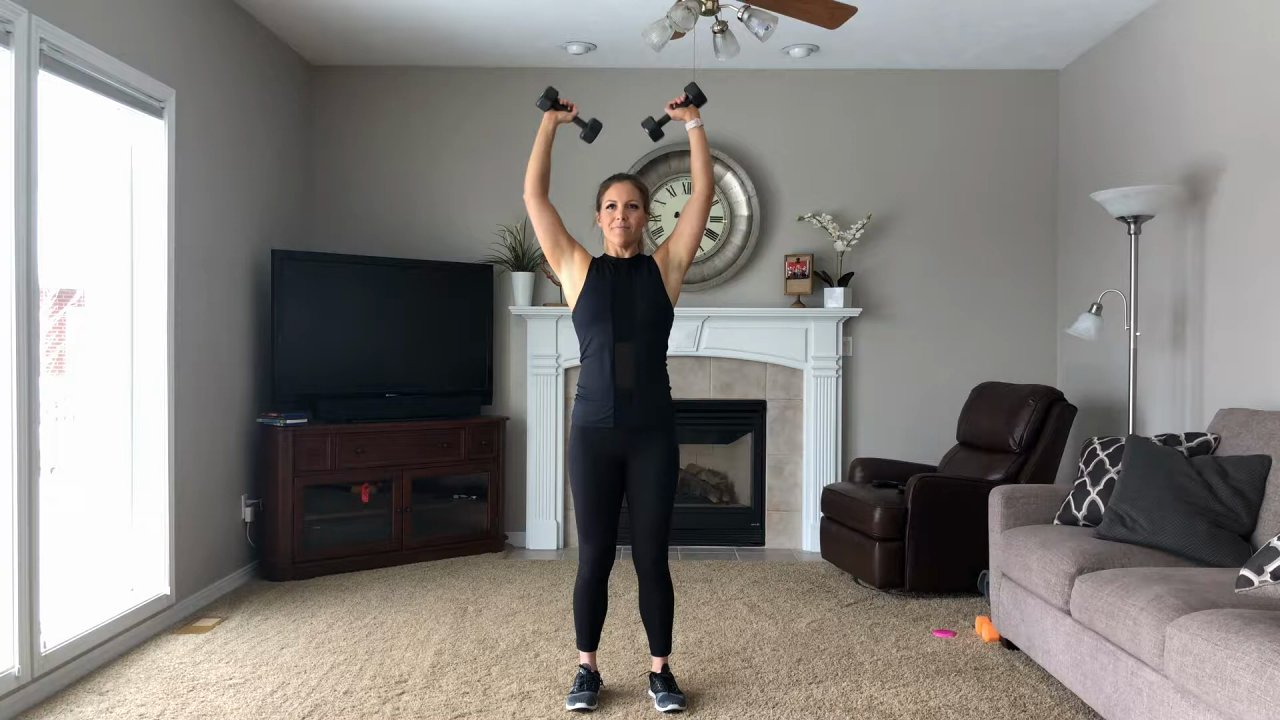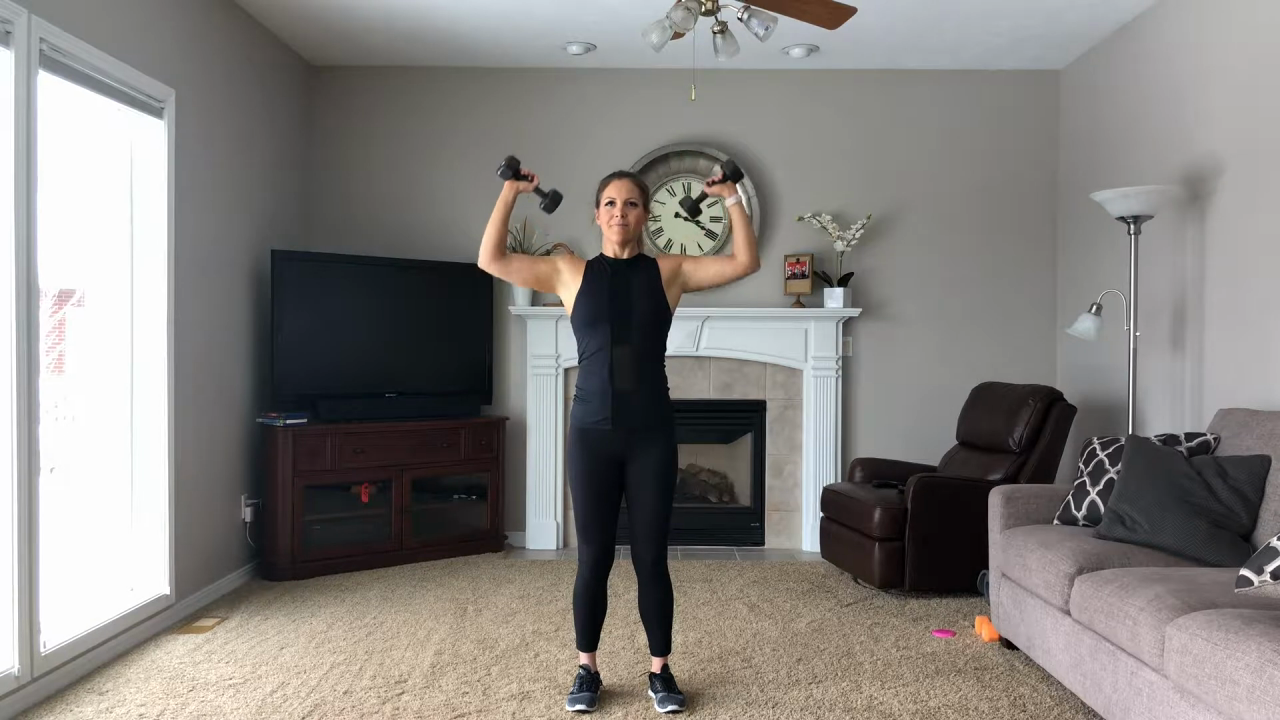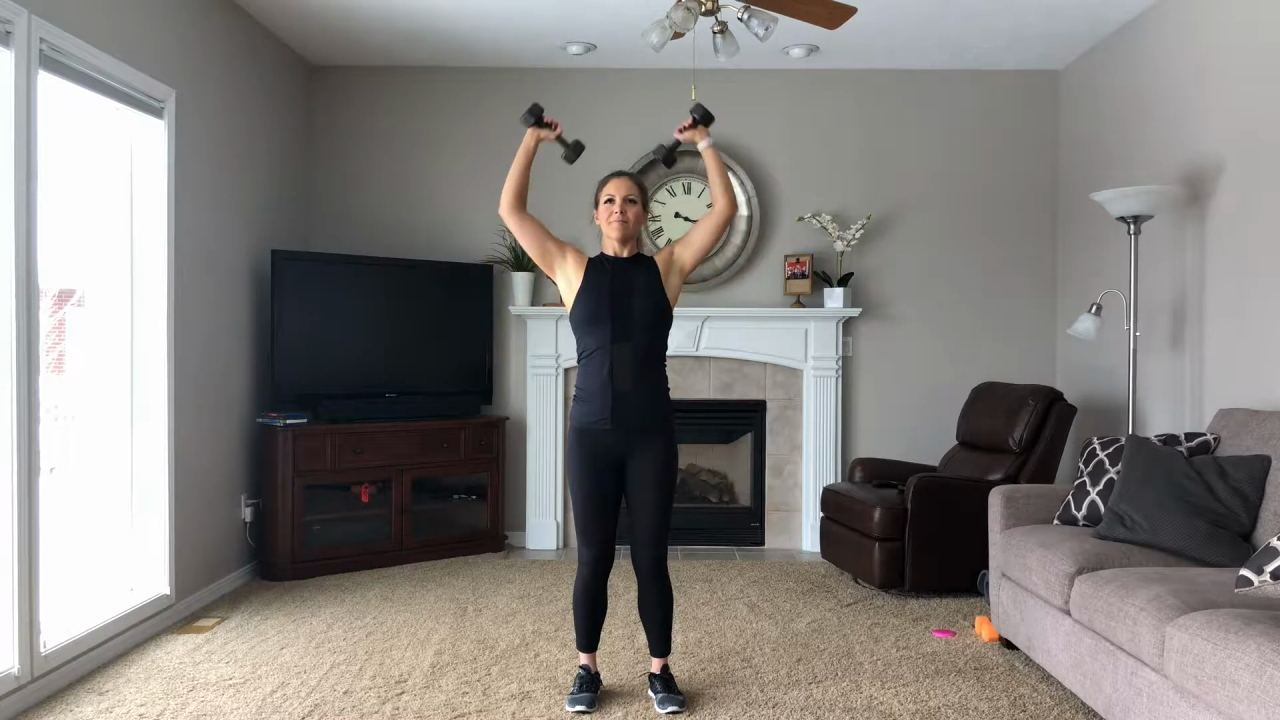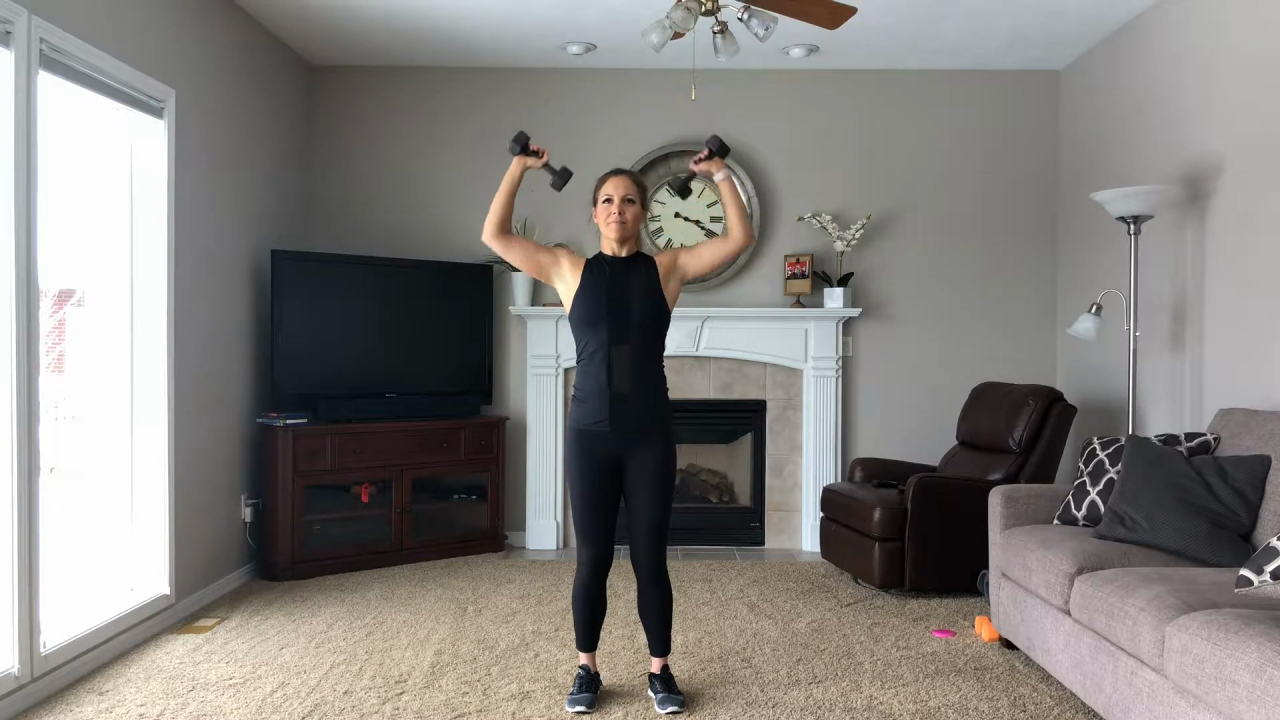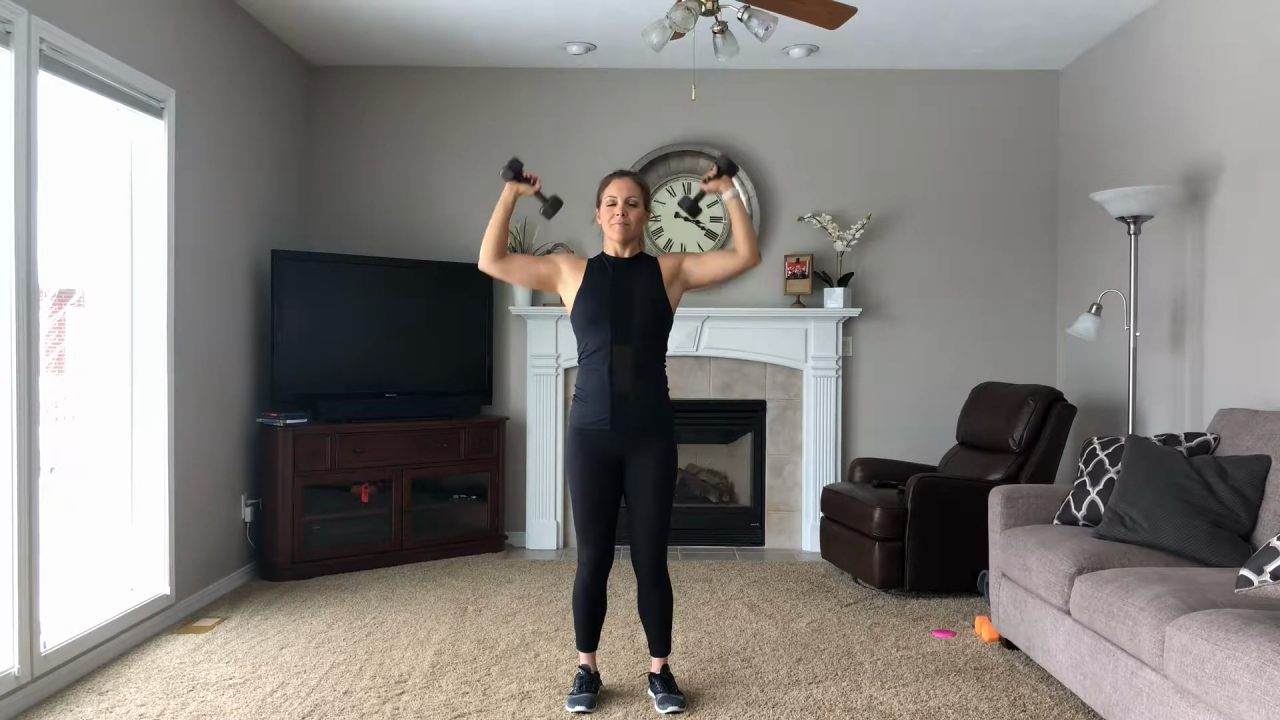
dt=1s
person 1, frame 1
left shoulder: (664, 268)
right shoulder: (578, 269)
left elbow: (703, 194)
right elbow: (534, 195)
left wrist: (694, 126)
right wrist: (549, 125)
left hip: (653, 433)
right hip: (594, 433)
left knee: (651, 557)
right knee: (594, 557)
left ankle: (660, 669)
right ankle: (587, 668)
person 1, frame 2
left shoulder: (668, 271)
right shoulder: (571, 271)
left elbow: (746, 263)
right elbow: (490, 260)
left wrist: (730, 198)
right wrist: (509, 193)
left hip: (651, 434)
right hip: (592, 433)
left knee: (650, 558)
right knee: (593, 558)
left ankle: (660, 670)
right ankle: (587, 669)
person 1, frame 3
left shoulder: (666, 267)
right shoulder: (572, 268)
left elbow: (723, 208)
right elbow: (511, 209)
left wrist: (702, 145)
right wrist: (533, 140)
left hip: (651, 433)
right hip: (591, 432)
left knee: (650, 558)
right knee: (593, 558)
left ankle: (660, 670)
right ankle: (587, 669)
person 1, frame 4
left shoulder: (665, 268)
right shoulder: (570, 269)
left elbow: (740, 240)
right elbow: (494, 236)
left wrist: (721, 176)
right wrist: (517, 168)
left hip: (649, 436)
right hip: (590, 435)
left knee: (649, 559)
right knee: (592, 559)
left ankle: (660, 671)
right ankle: (587, 670)
person 1, frame 5
left shoulder: (669, 269)
right shoulder: (572, 270)
left elbow: (745, 254)
right elbow: (491, 258)
left wrist: (727, 192)
right wrist: (513, 194)
left hip: (651, 432)
right hip: (590, 431)
left knee: (651, 559)
right knee: (592, 558)
left ankle: (660, 670)
right ankle: (587, 669)
